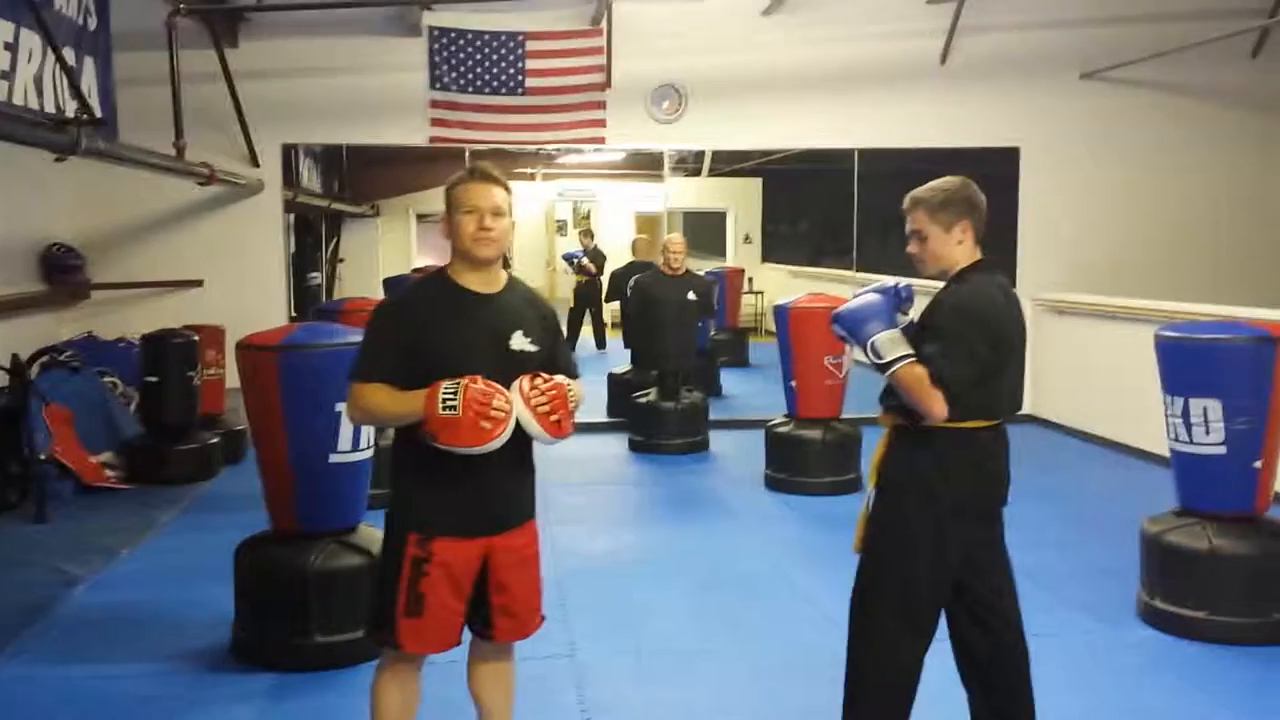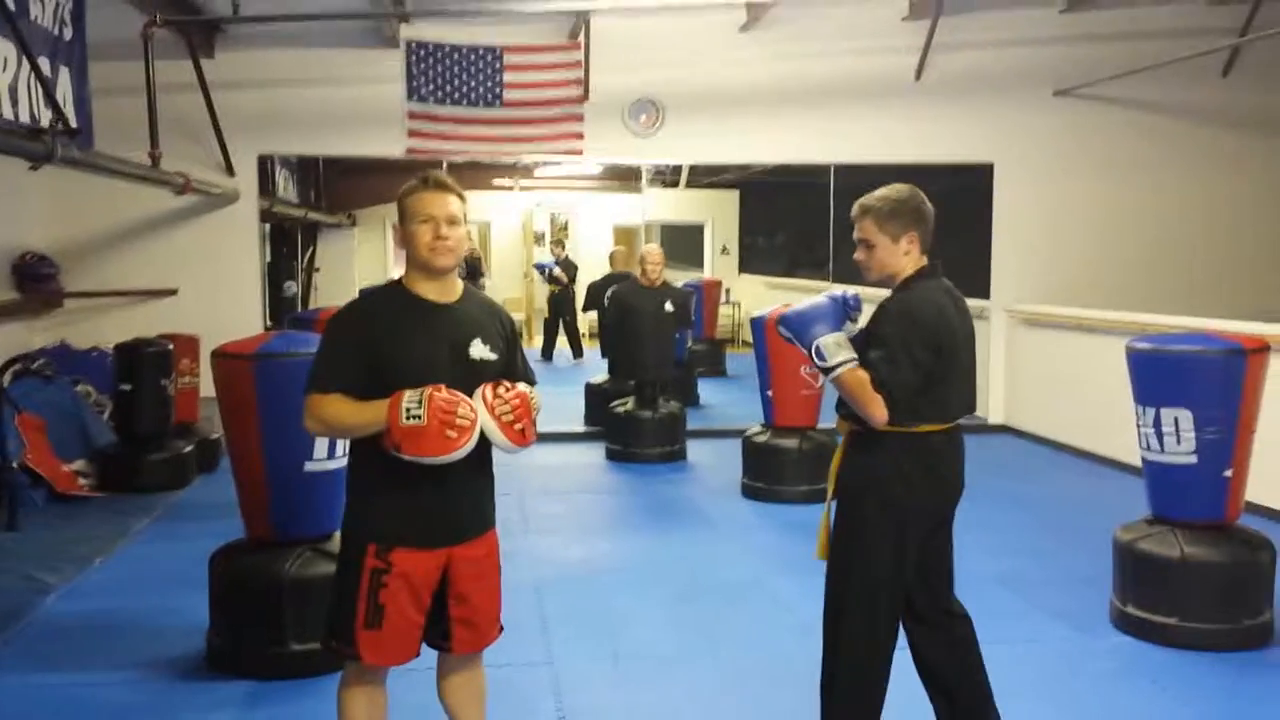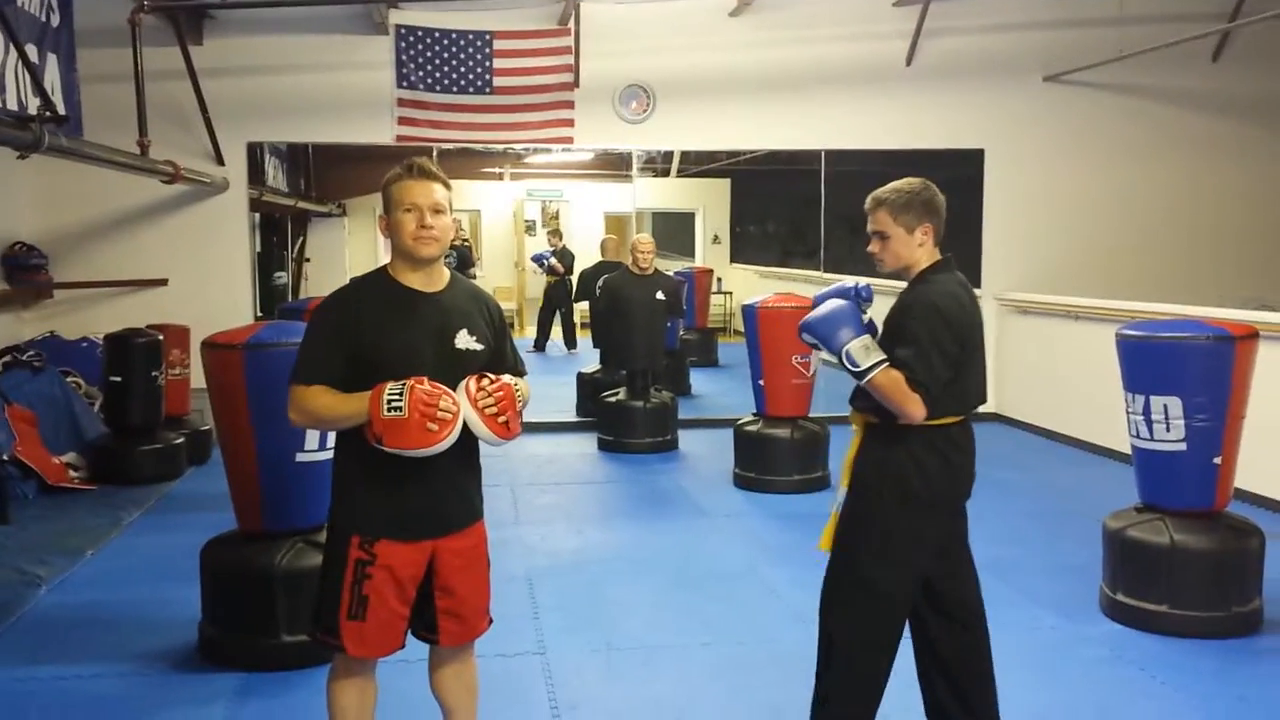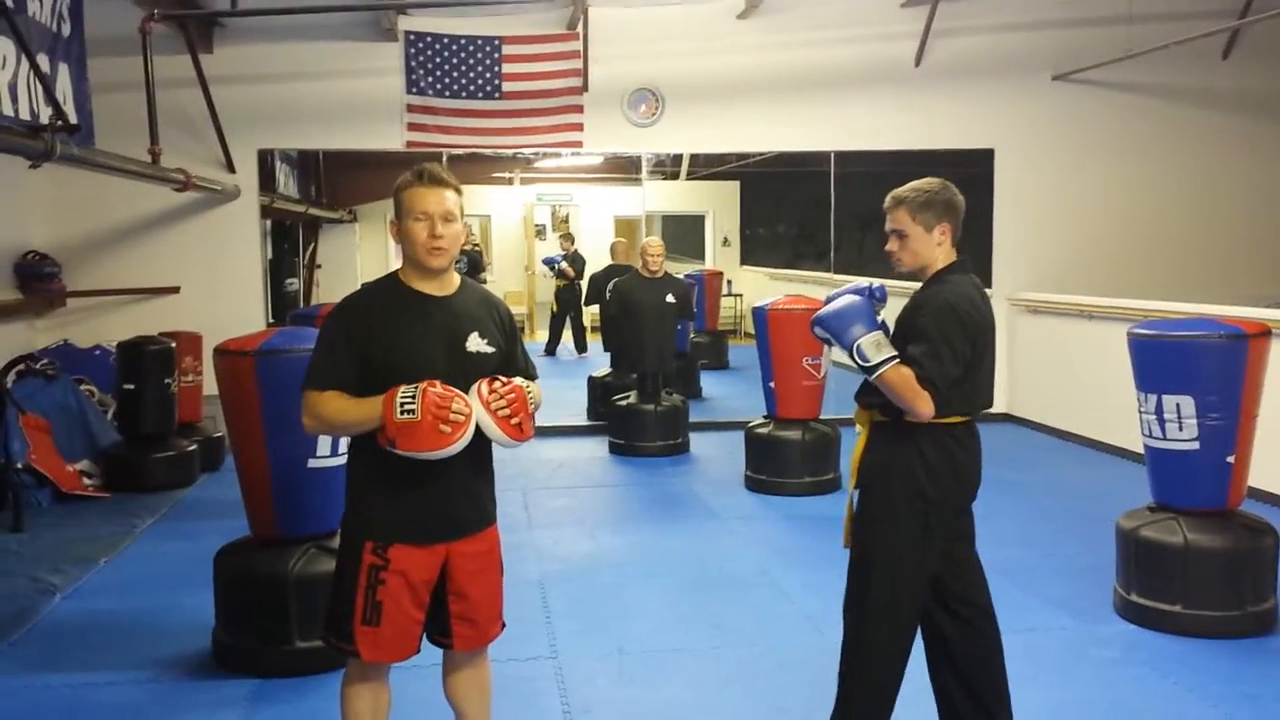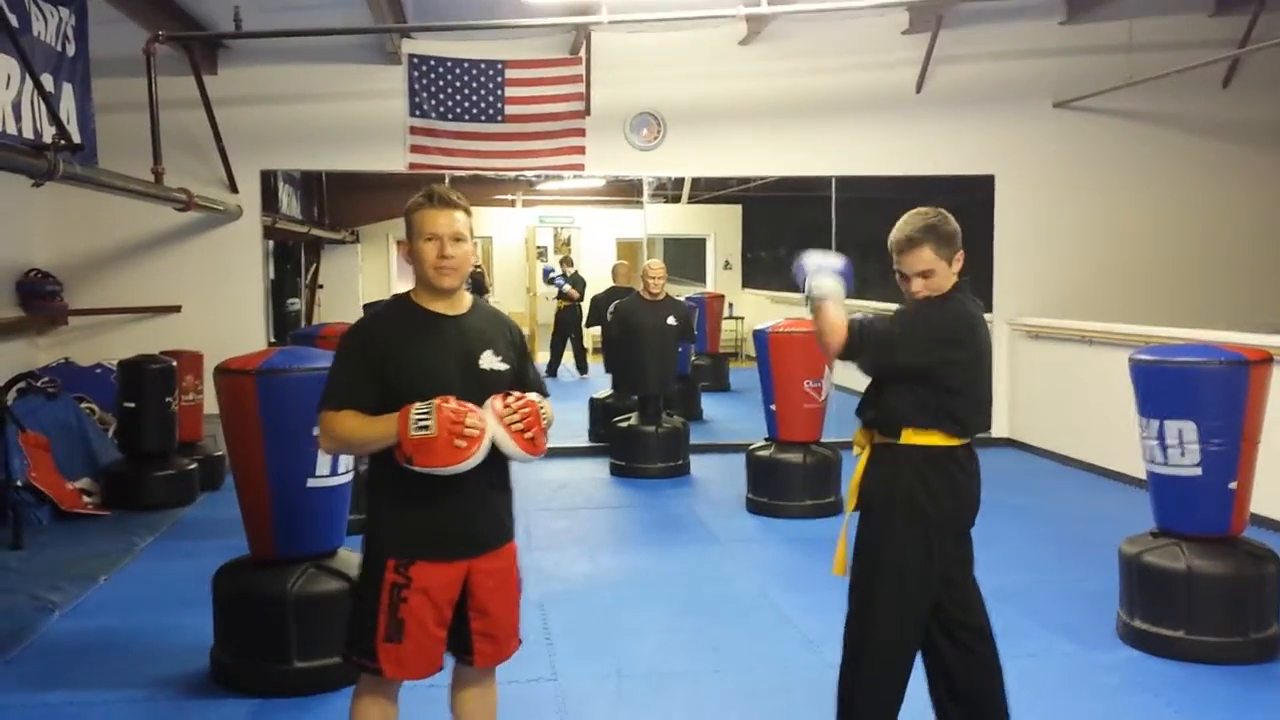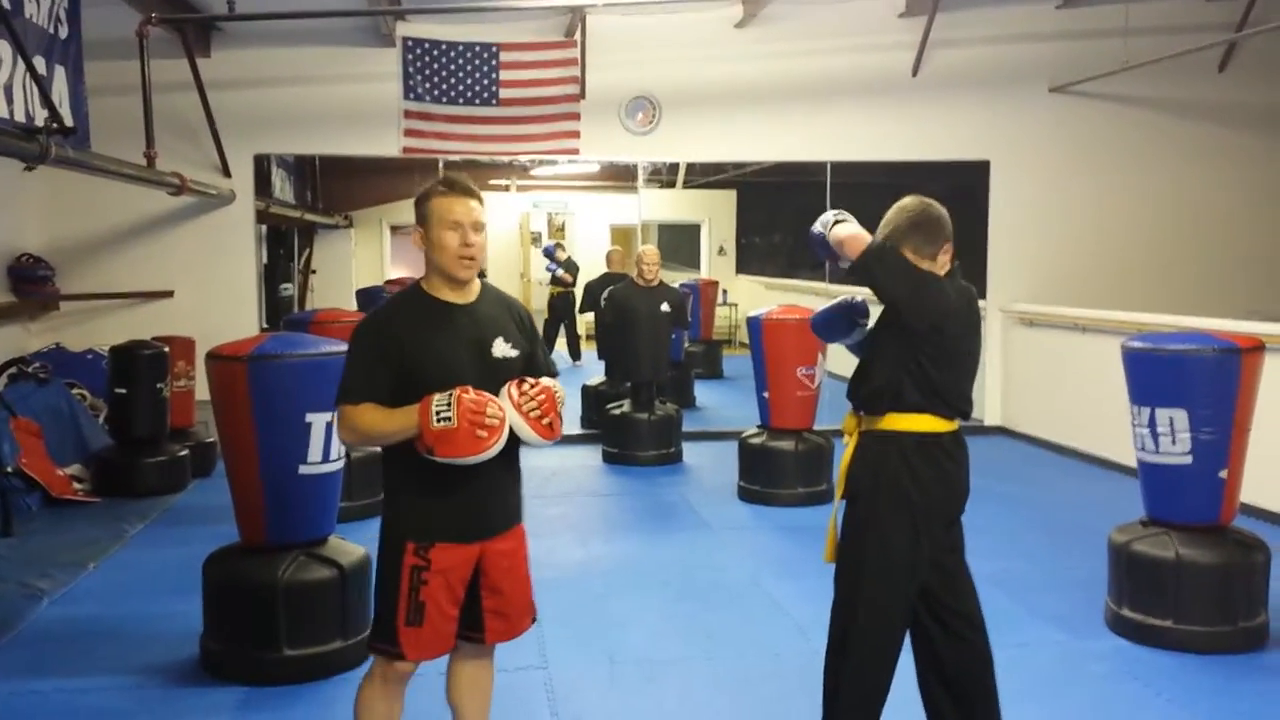
dt=0.4s
person 1, frame 1
left shoulder: (534, 308)
right shoulder: (409, 306)
left elbow: (566, 387)
right elbow: (362, 403)
left wrist: (564, 398)
right wrist: (431, 401)
left hip: (510, 511)
right hip: (430, 515)
left knee: (498, 638)
right knee: (406, 647)
person 1, frame 2
left shoulder: (491, 317)
right shoulder: (365, 316)
left elbow: (524, 395)
right elbow: (318, 414)
left wrist: (521, 408)
right wrist: (394, 411)
left hip: (472, 521)
right hip: (388, 526)
left knee: (466, 648)
right knee: (369, 659)
person 1, frame 3
left shoulder: (479, 305)
right shoulder: (348, 307)
left elbow: (514, 385)
right elbow: (302, 405)
left wrist: (511, 398)
right wrist: (376, 403)
left hip: (459, 512)
right hip: (374, 518)
left knee: (456, 640)
right knee: (357, 650)
person 1, frame 4
left shoulder: (490, 309)
right shoulder: (360, 312)
left elbow: (526, 390)
right elbow: (315, 412)
left wrist: (522, 401)
right wrist: (388, 407)
left hip: (472, 518)
right hip: (388, 524)
left knee: (471, 643)
right knee: (371, 656)
person 1, frame 5
left shoulder: (501, 329)
right shoulder: (375, 333)
left elbow: (538, 408)
right elbow: (332, 431)
left wrist: (535, 417)
right wrist: (405, 423)
left hip: (491, 535)
right hip: (407, 543)
left knee: (480, 663)
right knee: (383, 673)
person 1, frame 6
left shoulder: (510, 312)
right shoulder: (388, 323)
left elbow: (546, 388)
right elbow: (352, 424)
left wrist: (545, 400)
right wrist: (424, 415)
left hip: (498, 518)
right hip: (423, 526)
left knee: (478, 643)
right knee: (398, 659)
person 2, frame 1
left shoulder: (964, 303)
right shoulder: (991, 292)
left elbow: (935, 402)
left wrist: (882, 338)
right wrist: (896, 325)
left hip: (936, 470)
right hip: (971, 465)
left knee: (889, 611)
right knee: (983, 606)
person 2, frame 2
left shoulder: (910, 311)
right shoulder: (942, 298)
left elbow: (877, 407)
left wrist: (827, 343)
right wrist: (850, 334)
left hip: (894, 475)
right hip: (928, 467)
left knee: (860, 615)
right knee: (931, 604)
person 2, frame 3
left shoulder: (930, 303)
right shoulder: (947, 290)
left elbow: (911, 404)
left wrist: (852, 345)
right wrist: (860, 326)
left hip: (907, 469)
right hip: (935, 463)
left knee: (859, 604)
right knee: (945, 601)
person 2, frame 4
left shoulder: (944, 303)
right shoulder: (957, 292)
left elbow: (920, 401)
left wrist: (864, 341)
right wrist: (871, 326)
left hip: (915, 465)
right hip: (938, 462)
left knee: (879, 606)
right knee: (953, 597)
person 2, frame 5
left shoulder: (943, 320)
right shoulder: (951, 316)
left elbow: (837, 341)
right elbow: (903, 382)
left wrist: (822, 278)
right wrist: (871, 343)
left hip: (916, 483)
right hip: (935, 478)
left knee: (881, 624)
right knee: (953, 617)
person 2, frame 6
left shoulder: (940, 300)
right shoulder: (944, 300)
left elbow: (851, 243)
right elbow: (900, 362)
left wrist: (834, 223)
right wrist: (854, 333)
left hip: (903, 467)
right hip: (924, 463)
left knee: (867, 610)
right knee: (942, 602)
